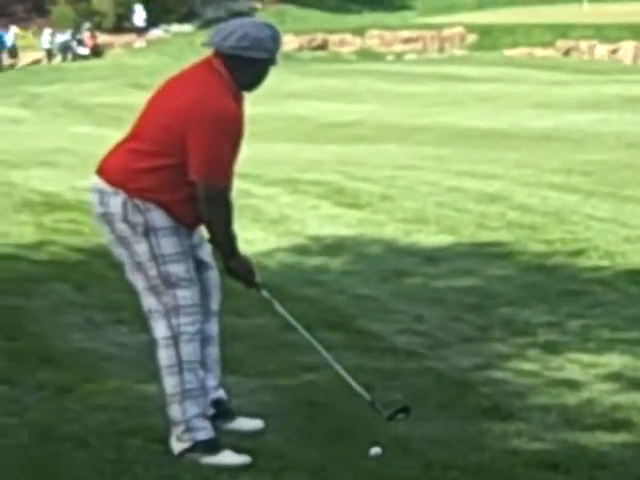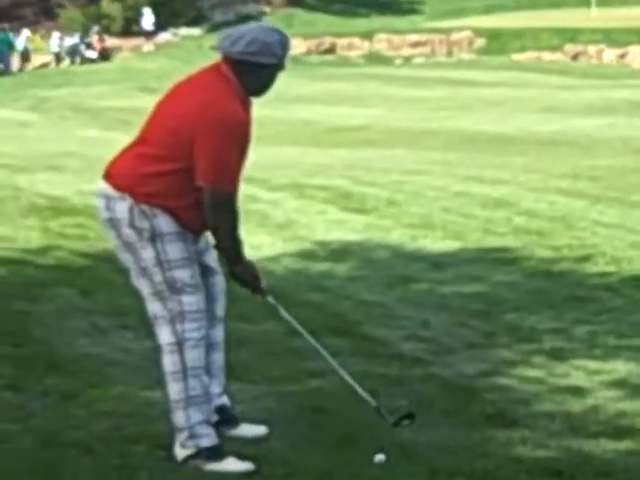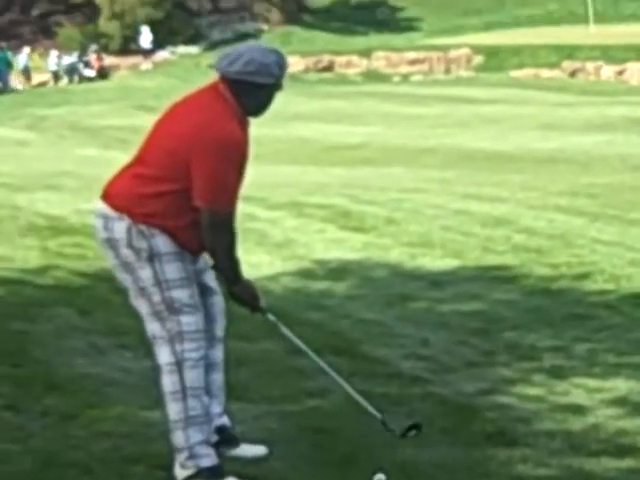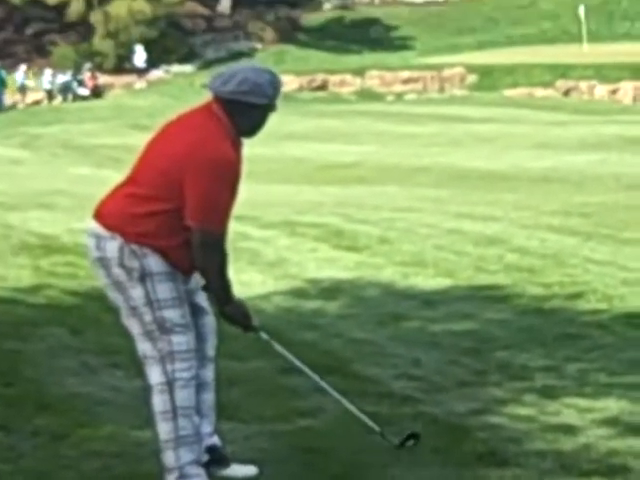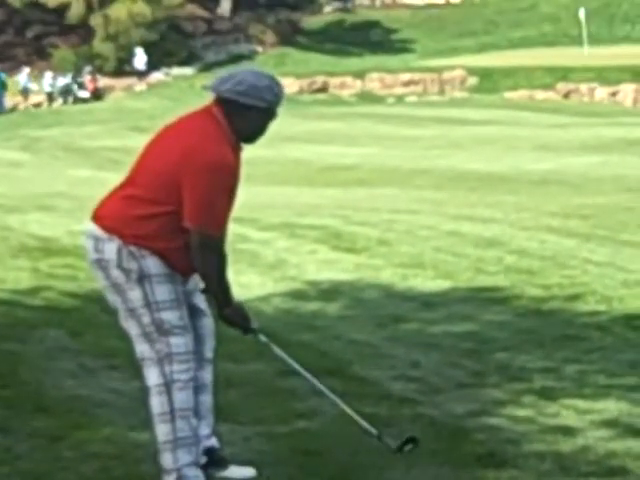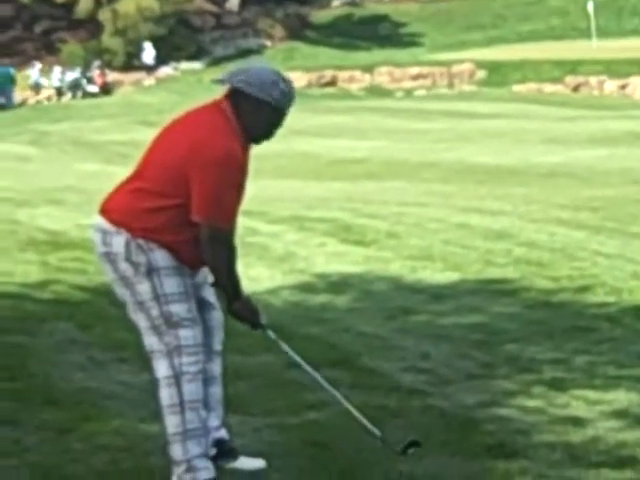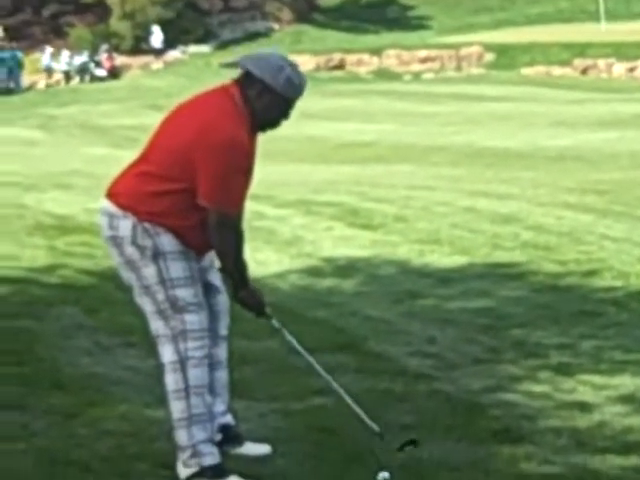
dt=0.1s
person 1, frame 1
left shoulder: (209, 77)
right shoulder: (217, 108)
right elbow: (212, 195)
right wrist: (231, 255)
left hip: (160, 201)
right hip: (133, 204)
left knee: (203, 299)
right knee: (178, 316)
left ankle: (209, 403)
right ankle: (190, 434)
person 1, frame 2
left shoulder: (217, 83)
right shoulder: (225, 114)
right elbow: (218, 202)
left wrist: (226, 253)
right wrist: (237, 261)
left hip: (167, 207)
right hip: (140, 211)
left knee: (208, 304)
right knee: (184, 323)
left ankle: (213, 410)
right ankle: (194, 442)
person 1, frame 3
left shoulder: (215, 103)
right shoulder: (222, 133)
left elbow: (212, 215)
right elbow: (215, 222)
left wrist: (224, 273)
right wrist: (235, 280)
left hip: (164, 226)
right hip: (138, 229)
left knee: (208, 324)
right knee: (183, 342)
left ankle: (212, 429)
person 1, frame 4
left shoulder: (209, 123)
right shoulder: (214, 153)
right elbow: (206, 243)
left wrist: (215, 293)
right wrist: (226, 300)
left hip: (158, 247)
right hip: (129, 249)
left knee: (199, 344)
right knee: (173, 362)
person 1, frame 5
left shoulder: (209, 126)
right shoulder: (213, 156)
left elbow: (202, 238)
right elbow: (205, 244)
left wrist: (214, 294)
right wrist: (225, 302)
left hip: (157, 248)
right hip: (128, 251)
left knee: (198, 346)
right knee: (172, 363)
person 1, frame 6
left shoulder: (218, 122)
right shoulder: (220, 149)
left elbow: (214, 230)
right elbow: (215, 238)
left wrist: (225, 288)
right wrist: (236, 296)
left hip: (166, 242)
right hip: (136, 243)
left knee: (207, 336)
right knee: (180, 355)
left ankle: (212, 441)
person 1, frame 7
left shoulder: (226, 107)
right shoulder: (226, 135)
left elbow: (222, 215)
right elbow: (223, 223)
left wrist: (232, 271)
right wrist: (243, 284)
left hip: (173, 225)
right hip: (142, 227)
left knee: (213, 320)
right knee: (187, 339)
left ankle: (217, 427)
